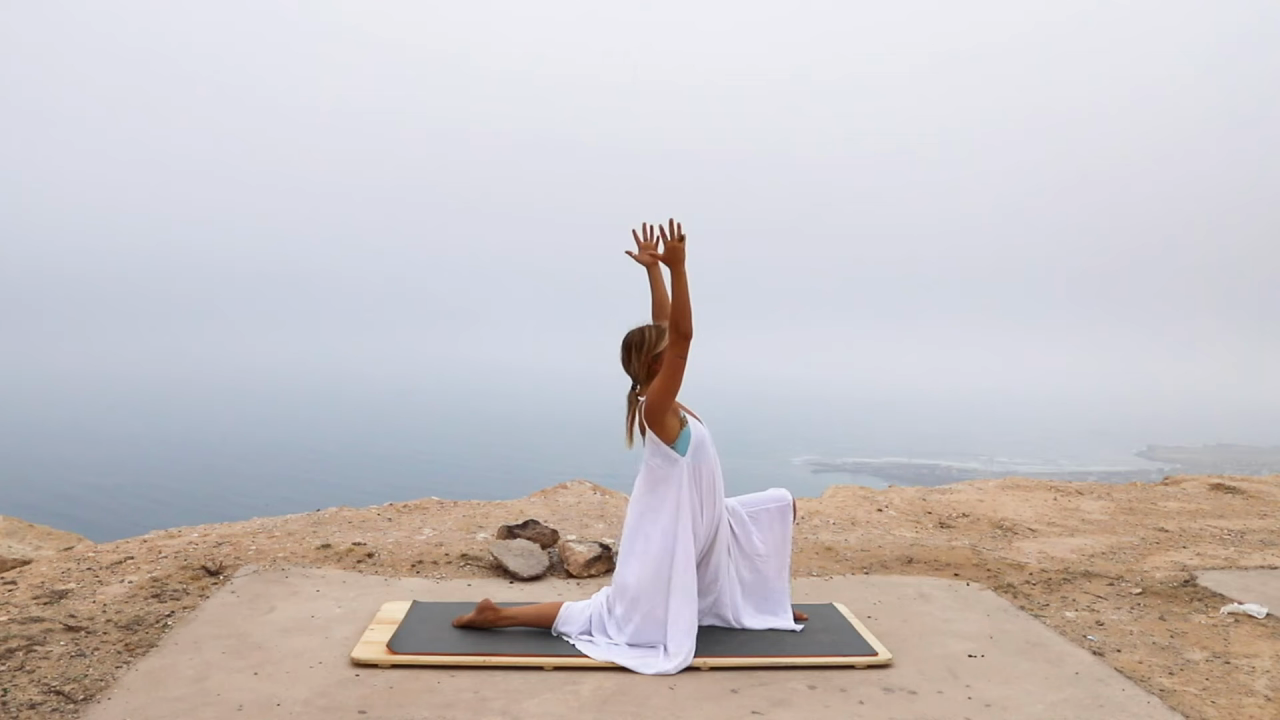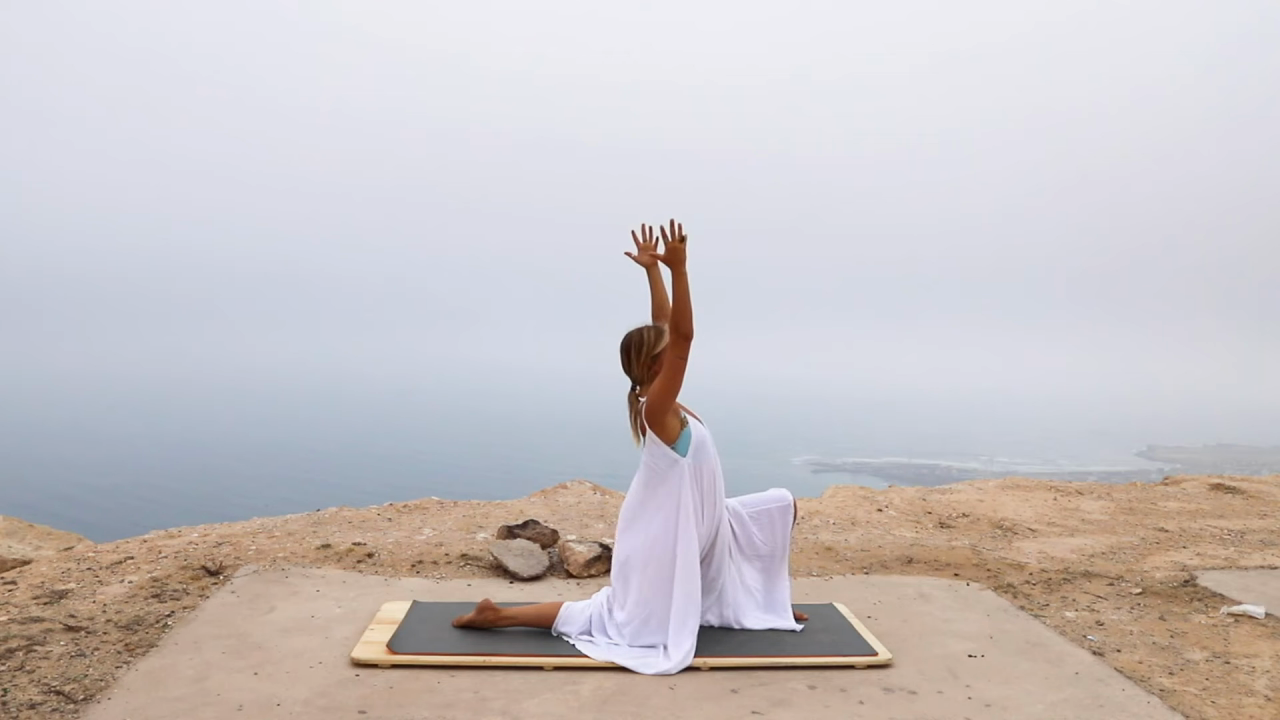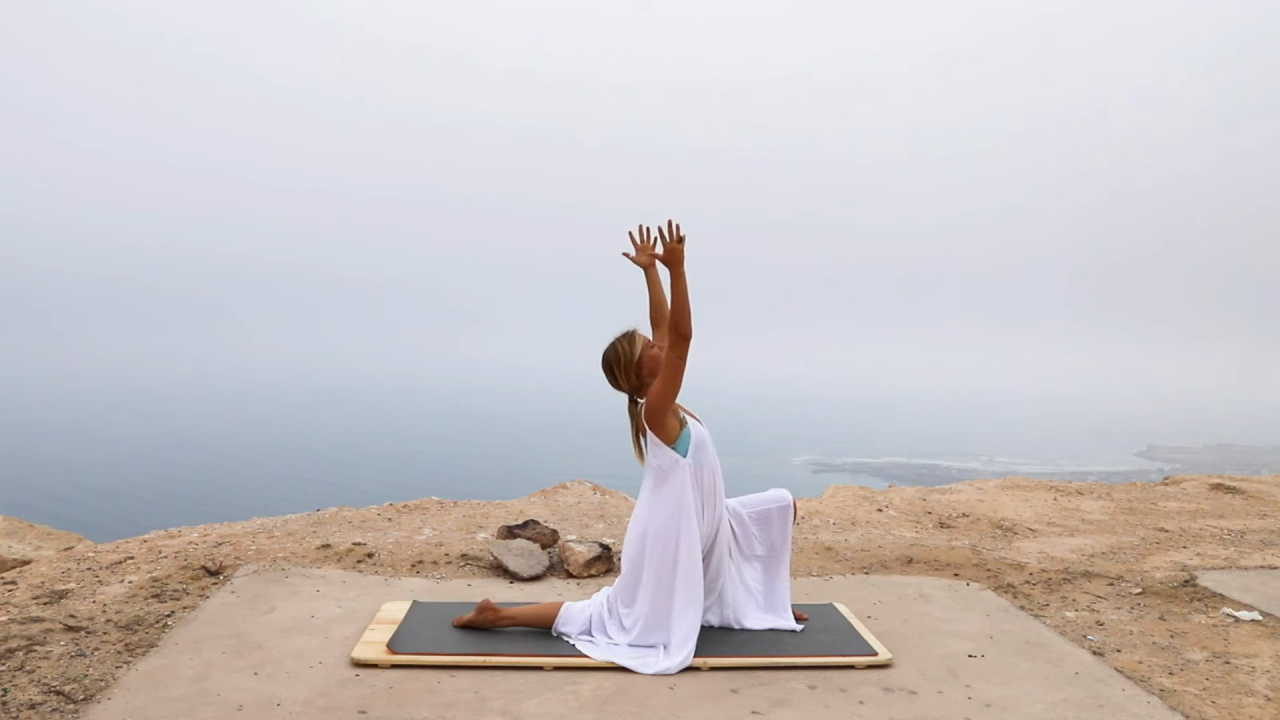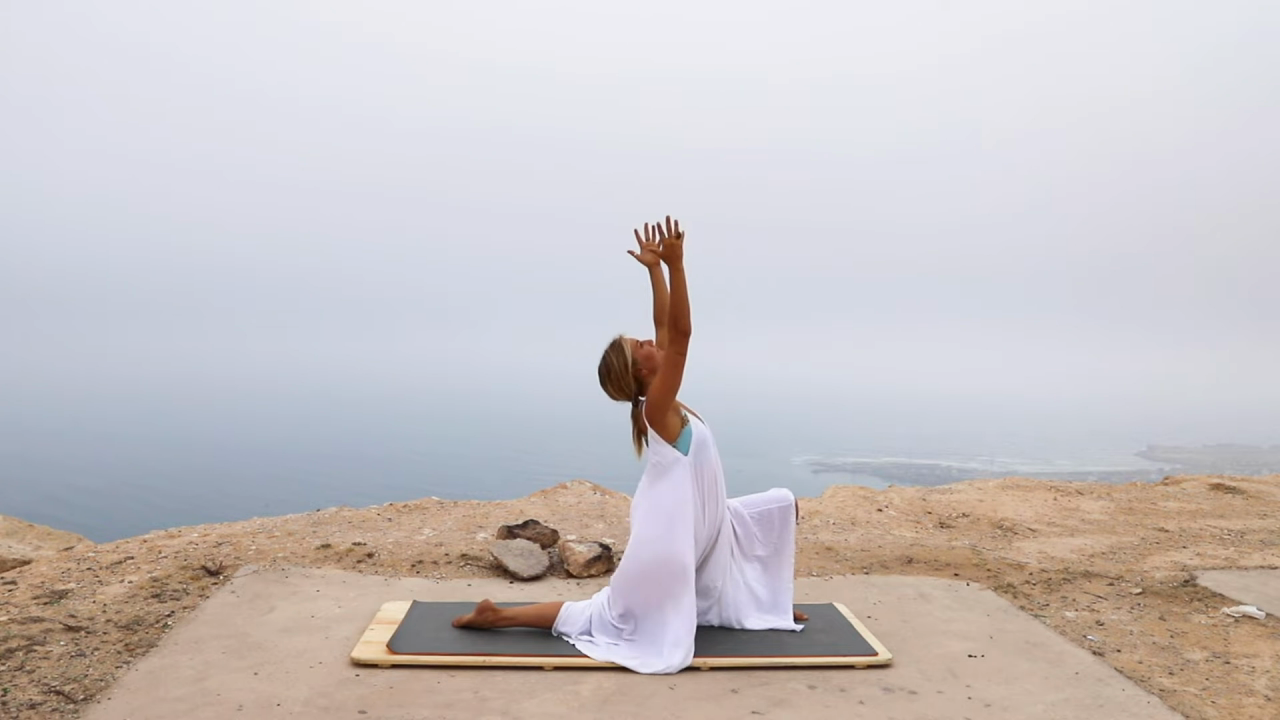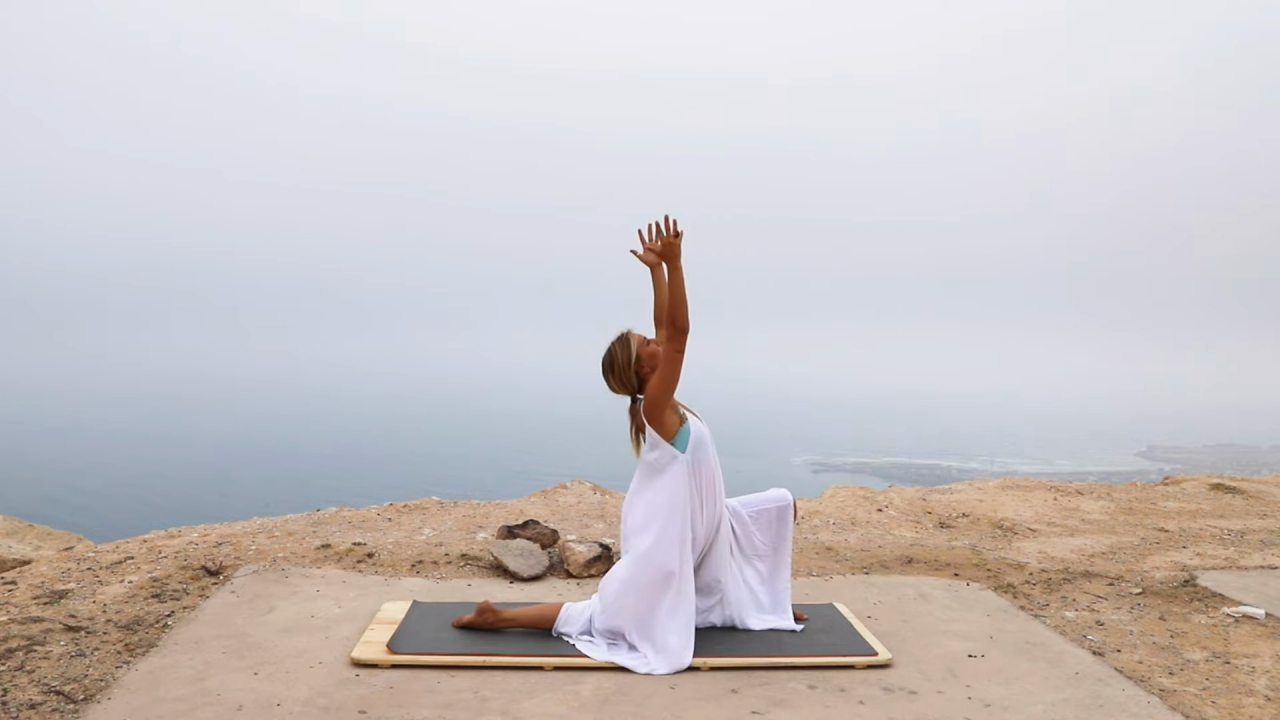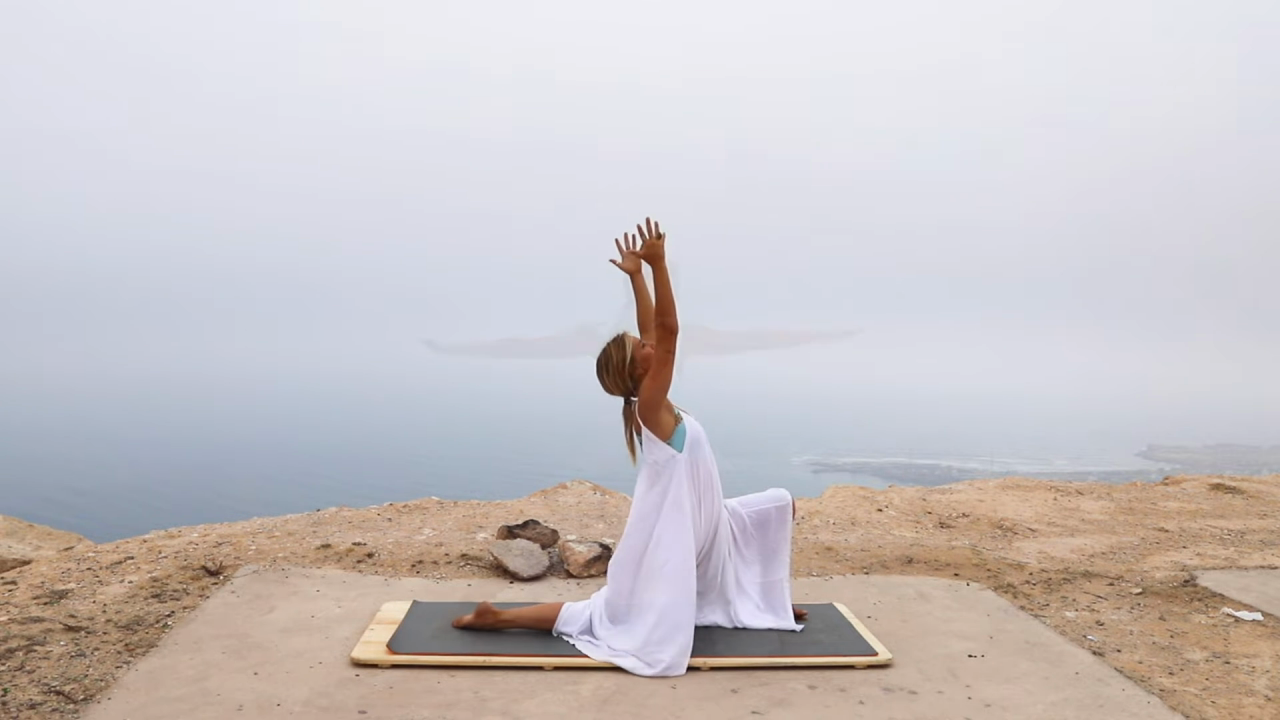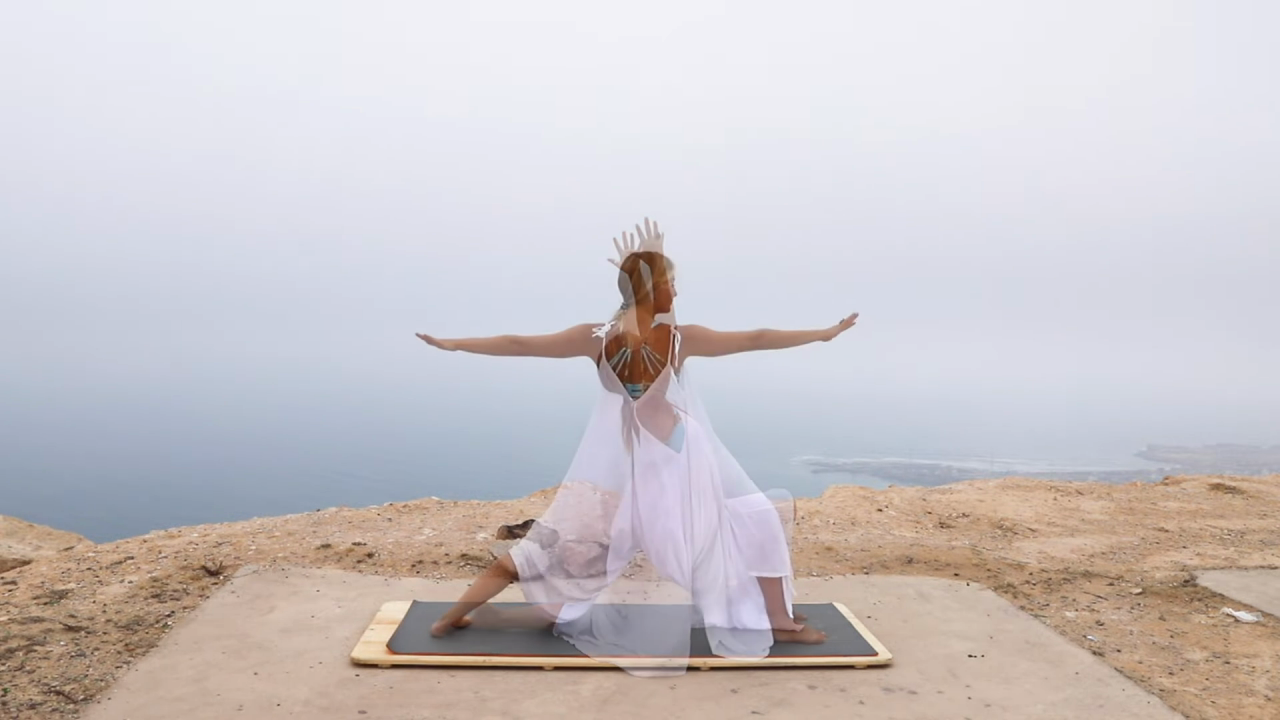
dt=0.7s
person 1, frame 1
left shoulder: (662, 399)
right shoulder: (657, 405)
left elbow: (668, 329)
right elbow: (683, 335)
left wrist: (655, 269)
right wrist: (677, 268)
left hip: (696, 524)
right hip: (669, 534)
left knee: (779, 505)
right knee: (617, 618)
left ankle: (765, 600)
right ankle: (497, 615)
person 1, frame 2
left shoulder: (662, 400)
right shoulder: (658, 407)
left elbow: (667, 328)
right elbow: (684, 336)
left wrist: (654, 269)
right wrist: (678, 269)
left hip: (697, 526)
right hip: (669, 534)
left knee: (780, 504)
right knee: (616, 618)
left ankle: (766, 600)
right ankle: (498, 615)
person 1, frame 3
left shoulder: (660, 401)
right shoulder: (657, 408)
left elbow: (666, 329)
right elbow: (681, 337)
left wrist: (650, 270)
right wrist: (675, 269)
left hip: (700, 525)
right hip: (674, 535)
left knee: (780, 503)
right knee: (611, 617)
left ankle: (765, 600)
right ankle: (497, 615)
person 1, frame 4
left shoulder: (662, 401)
right shoulder: (657, 407)
left elbow: (667, 328)
right elbow: (681, 335)
left wrist: (656, 269)
right wrist: (674, 265)
left hip: (704, 528)
right hip: (674, 539)
left knee: (782, 504)
right knee: (605, 616)
left ankle: (766, 599)
right ankle: (496, 615)
person 1, frame 5
left shoulder: (660, 401)
right shoulder: (655, 405)
left elbow: (667, 329)
right elbow: (679, 331)
left wrist: (657, 269)
right wrist: (673, 262)
left hip: (703, 526)
right hip: (673, 538)
left knee: (781, 504)
right knee: (602, 615)
left ankle: (766, 600)
right ankle: (496, 617)
person 1, frame 6
left shoulder: (651, 402)
right shoulder: (650, 407)
left elbow: (654, 330)
right elbow: (667, 331)
left wrist: (637, 274)
right wrist: (657, 265)
left hip: (702, 528)
right hip: (673, 539)
left knee: (779, 505)
right knee: (606, 617)
left ankle: (766, 600)
right ankle: (496, 617)
person 1, frame 7
left shoulder: (596, 339)
right shoulder: (679, 339)
left elbow: (519, 345)
right elbow: (756, 340)
left hip: (619, 483)
right hip: (673, 489)
right knee: (758, 518)
right ankle: (780, 622)
